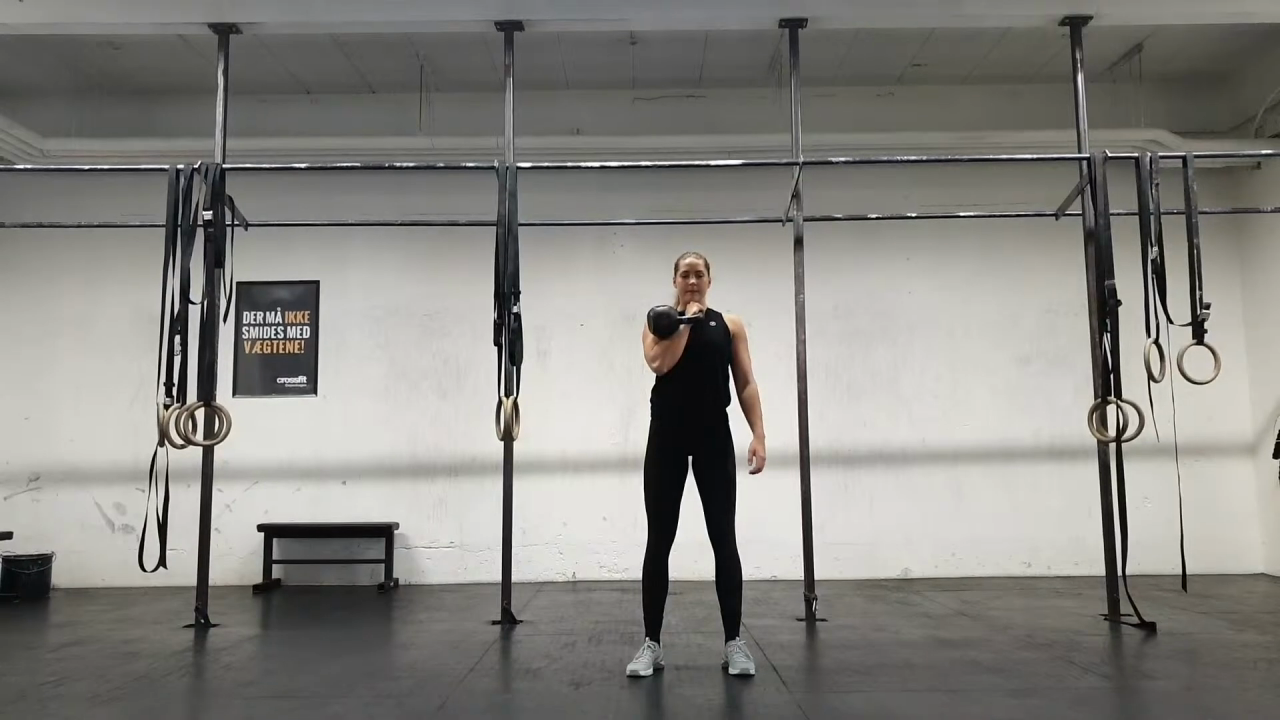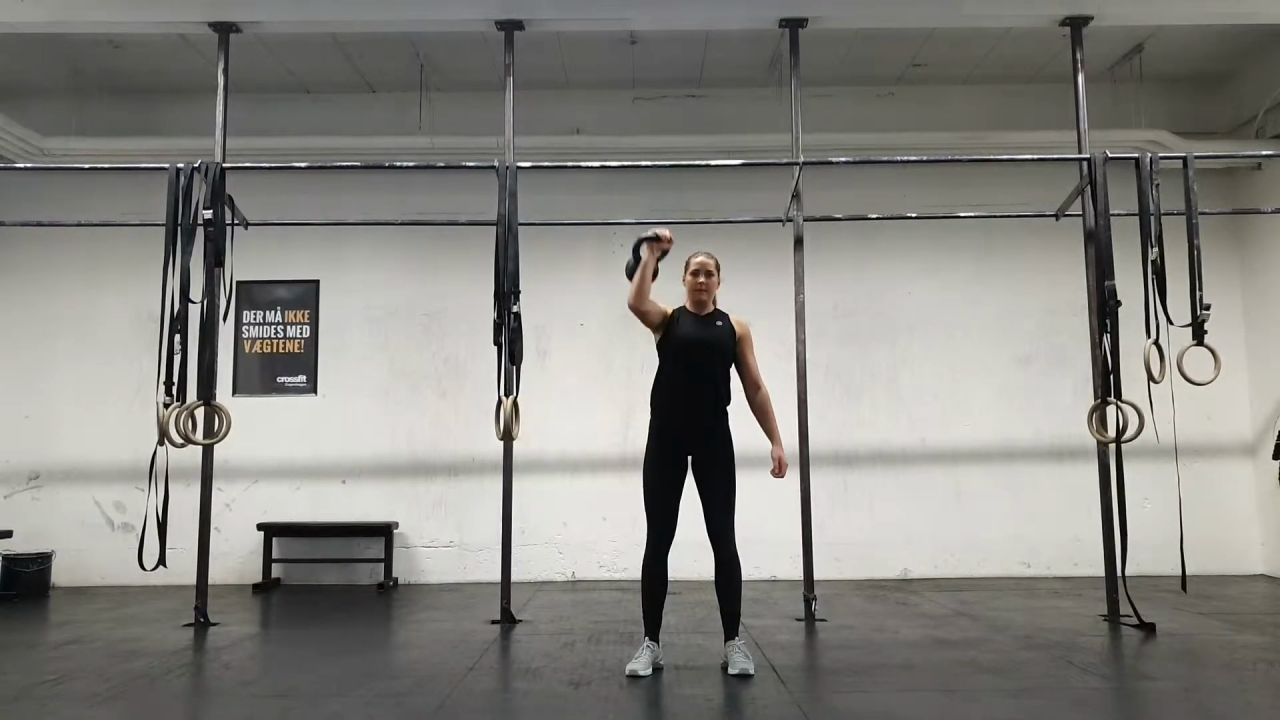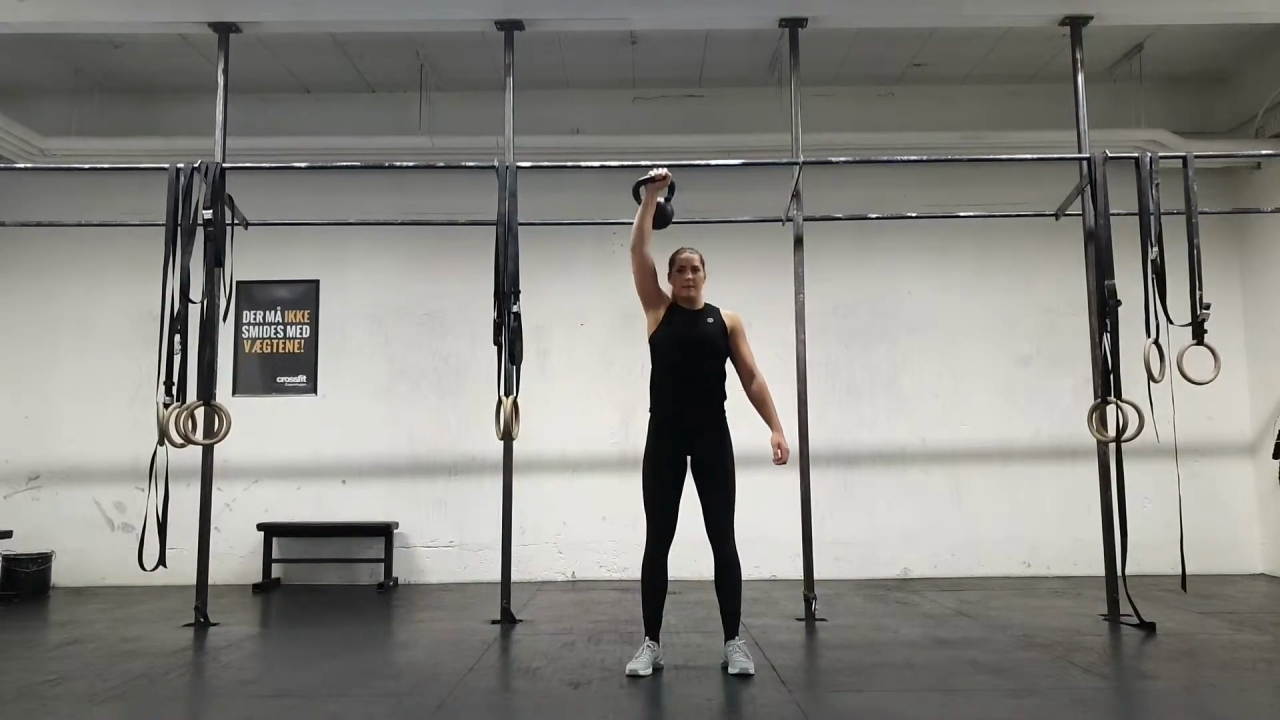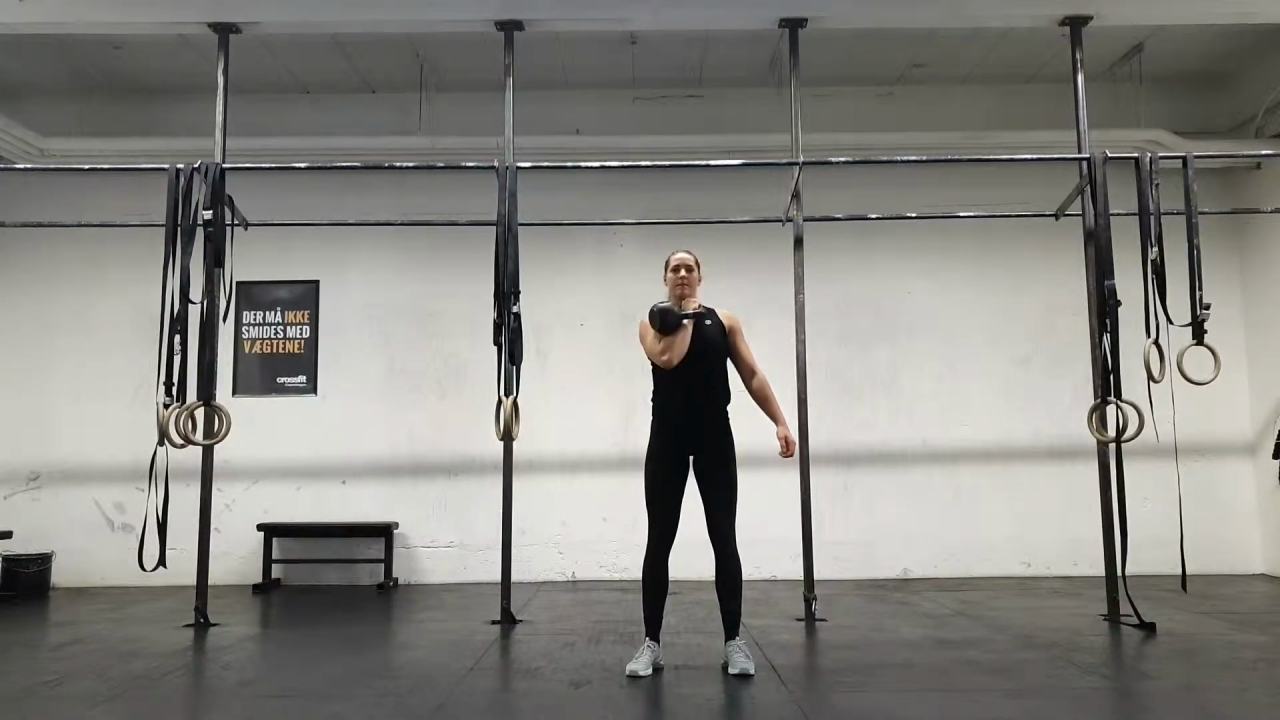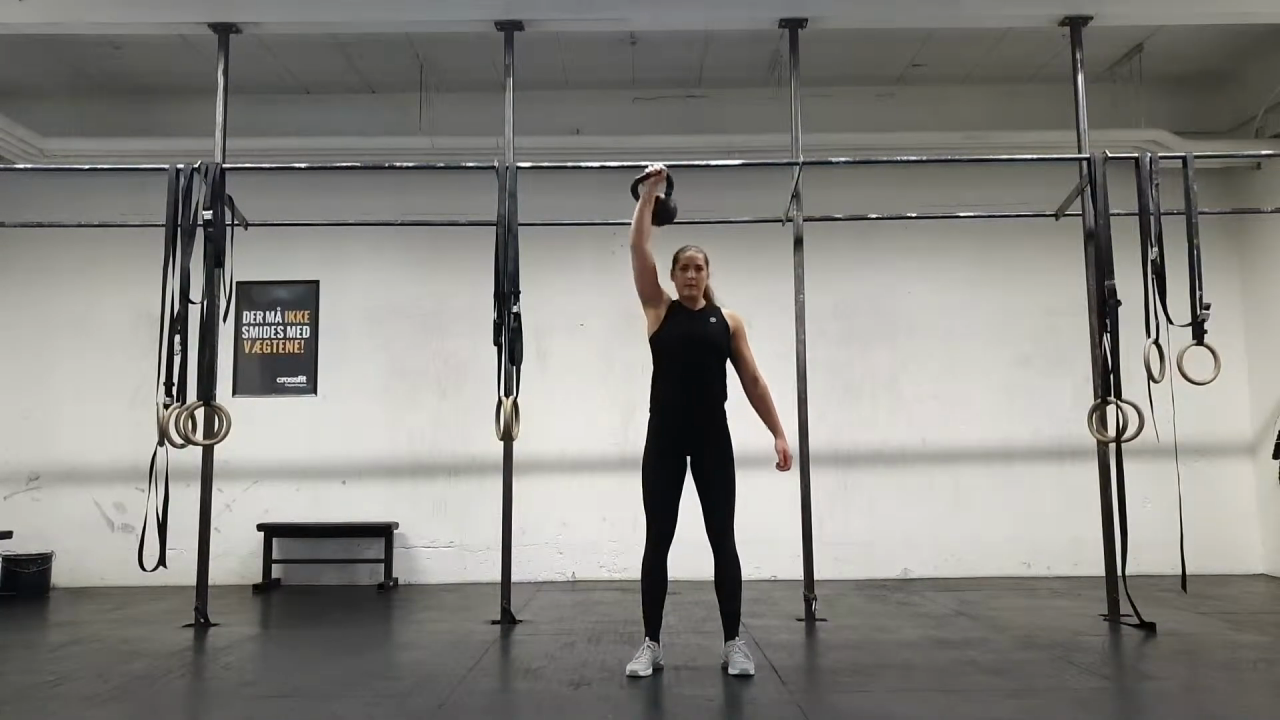
dt=1s
person 1, frame 1
left shoulder: (730, 325)
left elbow: (746, 383)
right elbow: (660, 363)
left wrist: (758, 435)
right wrist: (686, 320)
left hip: (714, 437)
right hip: (667, 435)
left knee: (724, 539)
right knee: (659, 540)
left ankle: (733, 642)
right ankle: (651, 643)
person 1, frame 2
left shoulder: (736, 327)
right shoulder: (667, 319)
left elbow: (755, 388)
right elbow: (635, 301)
left wrist: (775, 441)
right wrist: (652, 253)
left hip: (713, 437)
right hip: (666, 435)
left knee: (723, 539)
right knee: (658, 541)
left ankle: (733, 642)
right ankle: (650, 643)
person 1, frame 3
left shoulder: (726, 321)
right shoulder: (658, 310)
left elbow: (751, 378)
right elbow: (637, 250)
left wrist: (776, 428)
right wrist: (650, 197)
left hip: (712, 436)
right hip: (664, 436)
left knee: (722, 539)
right knee: (657, 541)
left ankle: (733, 642)
right ankle: (651, 643)
person 1, frame 4
left shoulder: (723, 320)
right shoulder: (652, 323)
left elbow: (752, 374)
right elbow: (668, 358)
left wrist: (780, 422)
right wrist: (685, 318)
left hip: (714, 434)
right hip: (667, 434)
left knee: (724, 539)
right knee: (659, 540)
left ankle: (733, 642)
right ankle: (651, 644)
person 1, frame 5
left shoulder: (728, 321)
right shoulder: (659, 309)
left elbow: (752, 380)
right elbow: (639, 248)
left wrist: (779, 434)
right wrist: (648, 194)
left hip: (712, 436)
right hip: (665, 436)
left knee: (723, 540)
right knee: (657, 540)
left ankle: (733, 643)
right ankle: (651, 643)
